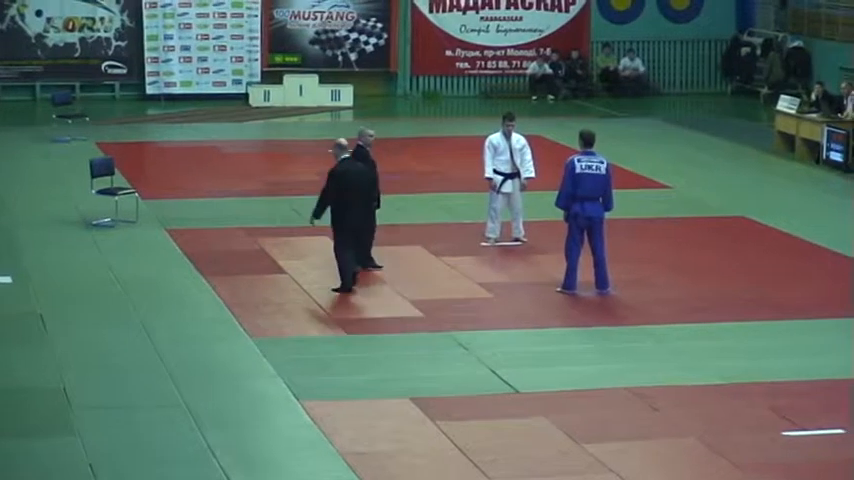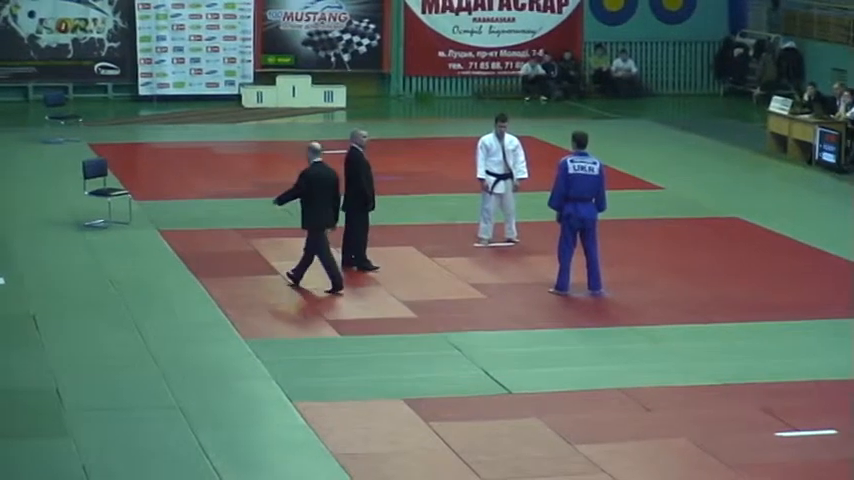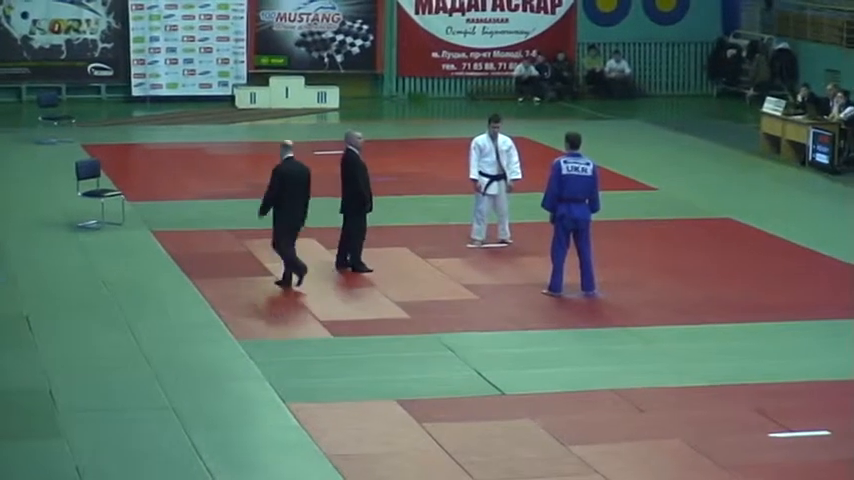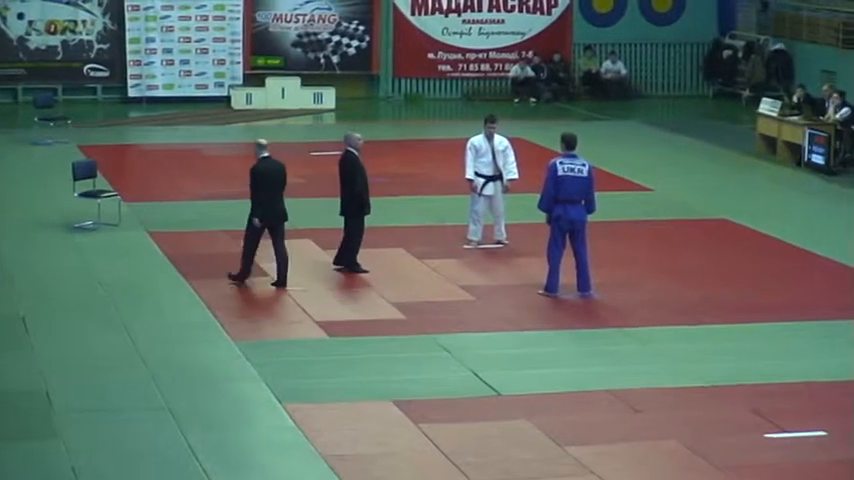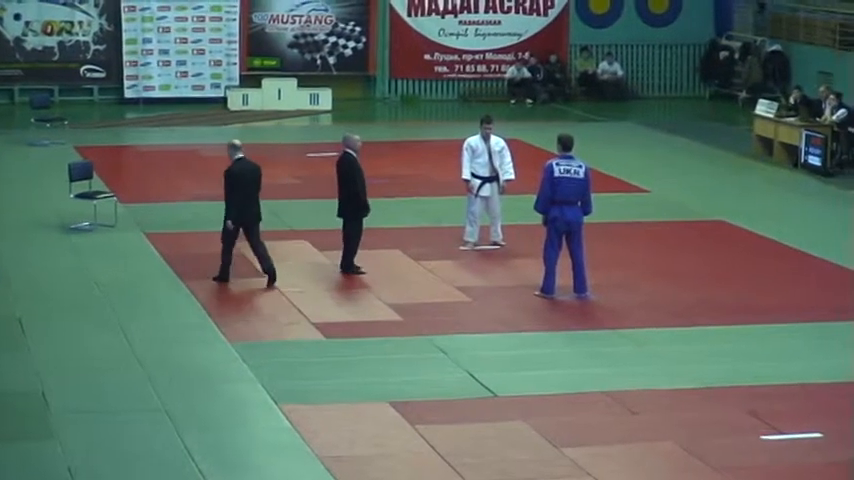
dt=0.2s
person 1, frame 1
left shoulder: (573, 162)
right shoulder: (604, 163)
left elbow: (566, 188)
right elbow: (608, 190)
left wrist: (565, 208)
right wrist: (605, 208)
left hip: (577, 209)
right hip: (596, 210)
left knee: (573, 248)
right knee: (598, 249)
left ankle: (569, 286)
right ankle: (603, 286)
person 1, frame 2
left shoulder: (566, 162)
right shoulder: (597, 164)
left elbow: (559, 189)
right elbow: (601, 191)
left wrist: (557, 208)
right wrist: (598, 209)
left hip: (570, 210)
right hip: (589, 211)
left knee: (566, 249)
right knee: (591, 250)
left ankle: (562, 286)
right ankle: (595, 287)
person 1, frame 3
left shoulder: (559, 163)
right shoulder: (590, 164)
left elbow: (552, 189)
right elbow: (594, 192)
left wrist: (551, 209)
right wrist: (592, 210)
left hip: (564, 211)
right hip: (582, 211)
left knee: (559, 250)
right knee: (585, 251)
left ankle: (556, 287)
right ankle: (589, 288)
person 1, frame 4
left shoulder: (555, 164)
right shoulder: (586, 166)
left elbow: (548, 191)
right elbow: (590, 193)
left wrist: (547, 211)
right wrist: (588, 211)
left hip: (560, 212)
right hip: (578, 213)
left knee: (555, 251)
right knee: (581, 252)
left ankle: (552, 288)
right ankle: (585, 288)
person 1, frame 5
left shoulder: (551, 166)
right shoulder: (582, 167)
left elbow: (545, 192)
right elbow: (586, 194)
left wrist: (543, 212)
right wrist: (584, 213)
left hip: (556, 213)
right hip: (575, 214)
left knee: (551, 252)
right knee: (577, 253)
left ankle: (548, 290)
right ankle: (581, 290)
person 2, frame 1
left shoulder: (337, 171)
right shoulder: (361, 168)
left elbow: (327, 195)
right elbow: (367, 192)
left wrist: (315, 215)
right wrist: (366, 213)
left hip: (342, 218)
right hip: (358, 217)
left knee: (341, 249)
right knee: (350, 247)
left ankle: (346, 284)
right ankle: (352, 275)
person 2, frame 2
left shoulder: (307, 173)
right shoulder: (331, 173)
left elbow: (295, 192)
right elbow: (336, 197)
left wrist: (278, 200)
right wrist: (334, 219)
left hip: (313, 218)
right hip: (325, 217)
left knee: (323, 250)
right knee: (311, 247)
left ankle: (337, 282)
right ankle: (297, 276)
person 2, frame 3
left shoulder: (279, 169)
right shoulder: (304, 169)
left elbow: (272, 193)
right elbow: (307, 194)
left wrist: (263, 210)
right wrist: (303, 214)
left hip: (284, 215)
right hip: (298, 215)
left knee: (279, 245)
right knee: (288, 245)
left ankle: (300, 269)
right ankle: (287, 279)
person 2, frame 4
left shoulder: (257, 169)
right shoulder: (280, 166)
left elbow: (255, 194)
left wrist: (256, 216)
left hip: (260, 213)
right hip: (277, 212)
left knee: (250, 243)
right knee: (279, 245)
left ankle: (242, 275)
right ankle: (282, 279)
person 2, frame 5
left shoulder: (231, 171)
right shoulder: (256, 167)
left elbow: (230, 196)
left wrist: (229, 218)
left hip: (237, 215)
right hip: (253, 213)
left knee: (227, 244)
right knee: (256, 243)
left ankle: (224, 275)
right ankle: (271, 273)
person 3, frame 1
left shoulder: (359, 152)
right shoulder: (361, 153)
left wrist: (373, 196)
right wrist: (373, 198)
left knee: (363, 227)
right knee: (367, 228)
left ankle: (358, 258)
right ankle: (365, 260)
person 3, frame 2
left shoulder: (354, 153)
right shoulder: (356, 155)
right elbow: (360, 180)
left wrist: (367, 198)
right wrist: (368, 199)
left hip: (354, 199)
right hip: (359, 200)
left knee: (352, 230)
right knee: (361, 230)
left ankle: (348, 259)
right ankle: (361, 262)
person 3, frame 3
left shoulder: (349, 155)
right shoulder: (352, 157)
right elbow: (357, 182)
left wrist: (364, 199)
right wrist: (366, 200)
left hip: (351, 201)
right hip: (356, 201)
left knee: (349, 231)
right knee: (358, 232)
left ankle: (342, 261)
right ankle: (356, 263)
person 3, frame 4
left shoulder: (347, 157)
right shoulder: (352, 159)
right elbow: (356, 184)
left wrist: (363, 202)
right wrist: (364, 203)
left hip: (350, 202)
right hip: (355, 203)
left knee: (351, 232)
right knee: (355, 233)
left ankle: (341, 259)
right ankle: (351, 264)
person 3, frame 5
left shoulder: (344, 159)
right shoulder: (350, 161)
right elbow: (356, 186)
right wrist: (364, 205)
left hip: (347, 203)
right hip: (353, 205)
left knee: (350, 234)
right knee: (353, 235)
left ankle: (347, 263)
right ankle: (348, 266)
person 4, frame 1
left shoulder: (520, 140)
right shoulder: (492, 139)
left elbow: (526, 159)
right elbow: (488, 160)
left wrist: (525, 177)
right wrist: (490, 179)
left hip: (515, 178)
right hip: (499, 178)
left knee: (517, 208)
right knee: (495, 208)
left ankle: (518, 234)
right ankle: (492, 235)
person 4, frame 2
left shoulder: (513, 141)
right shoulder: (485, 140)
left elbow: (519, 160)
right elbow: (481, 161)
left wrist: (518, 178)
right wrist: (482, 179)
left hip: (508, 179)
right hip: (492, 179)
left knee: (510, 209)
right knee: (488, 209)
left ankle: (511, 235)
right ankle: (484, 236)
person 4, frame 3
left shoulder: (507, 141)
right shoulder: (478, 141)
left elbow: (513, 161)
right elbow: (474, 161)
left wrist: (512, 179)
right wrist: (475, 180)
left hip: (501, 181)
right hip: (485, 180)
left knee: (503, 210)
right knee: (481, 210)
left ankle: (504, 236)
right ankle: (477, 238)
person 4, frame 4
left shoulder: (503, 142)
right shoulder: (474, 141)
left elbow: (509, 161)
right elbow: (470, 162)
left wrist: (508, 179)
right wrist: (471, 180)
left hip: (497, 181)
right hip: (480, 181)
left knee: (499, 211)
right knee: (477, 211)
left ankle: (500, 237)
right ankle: (474, 238)
person 4, frame 5
left shoulder: (499, 142)
right shoulder: (471, 142)
left elbow: (506, 161)
right elbow: (466, 162)
left wrist: (505, 180)
right wrist: (468, 181)
left hip: (493, 182)
right hip: (477, 182)
left knee: (495, 212)
right knee: (473, 212)
left ankle: (496, 238)
right ankle: (470, 239)
